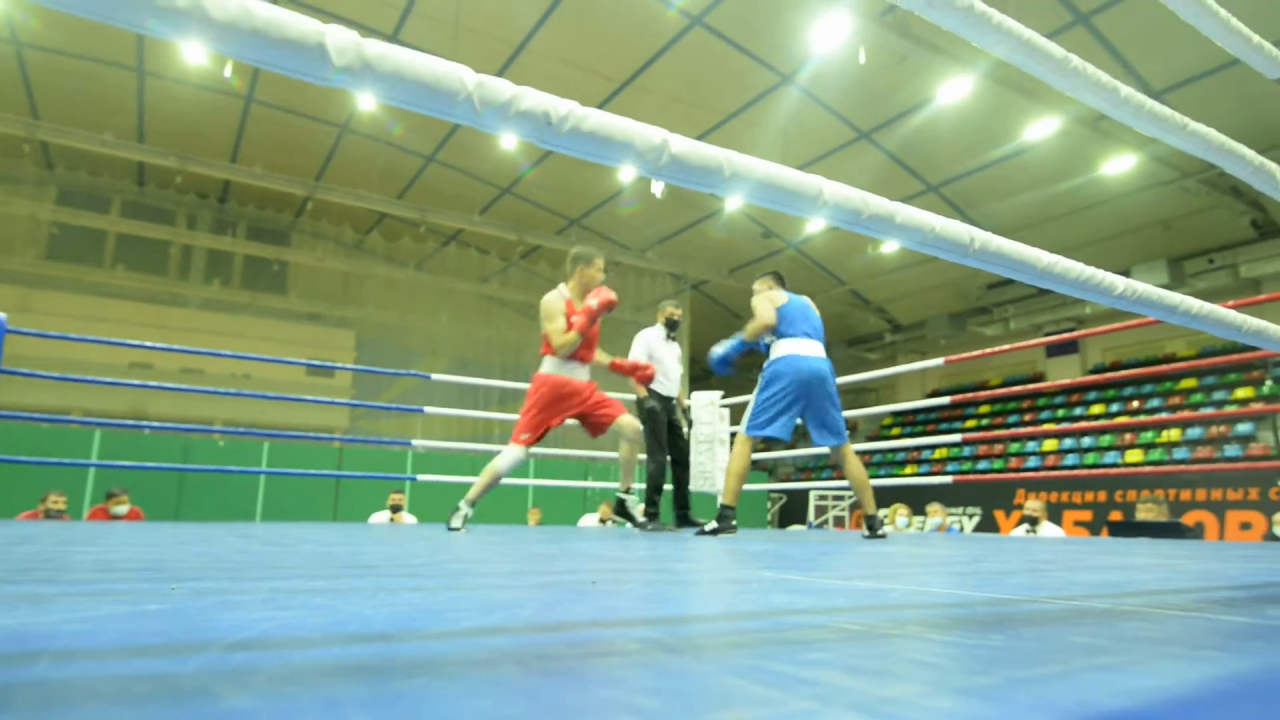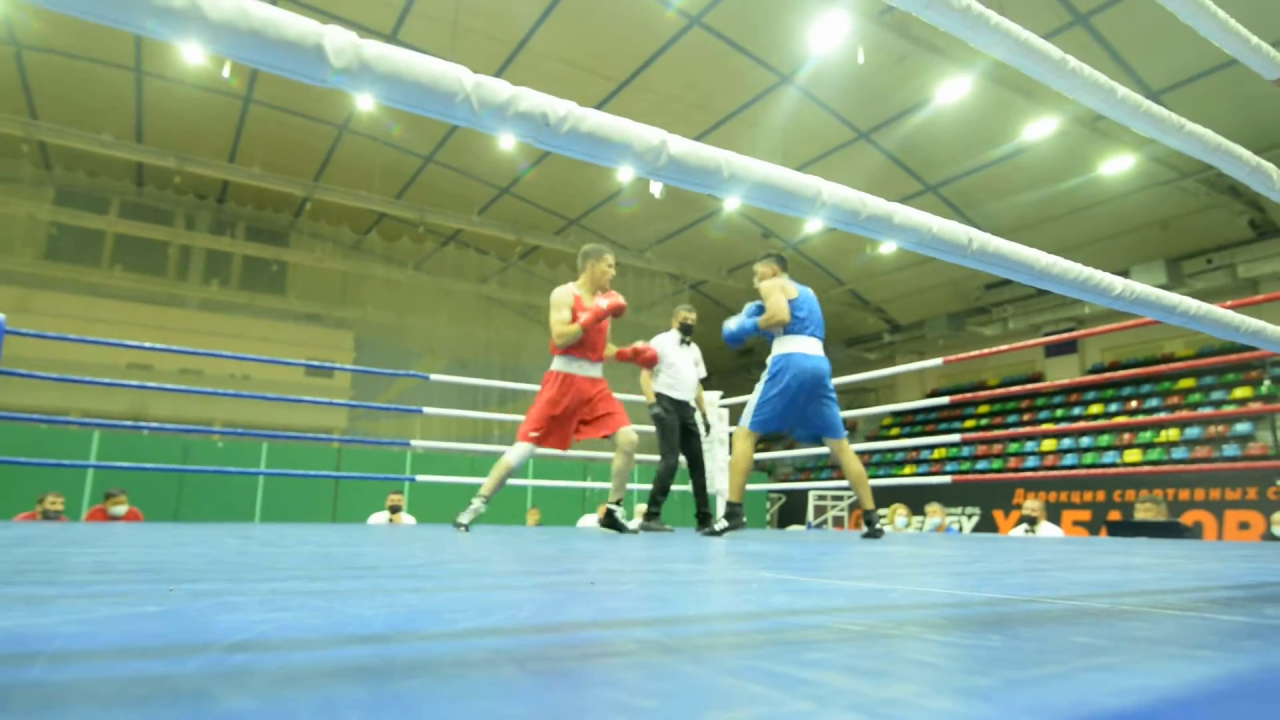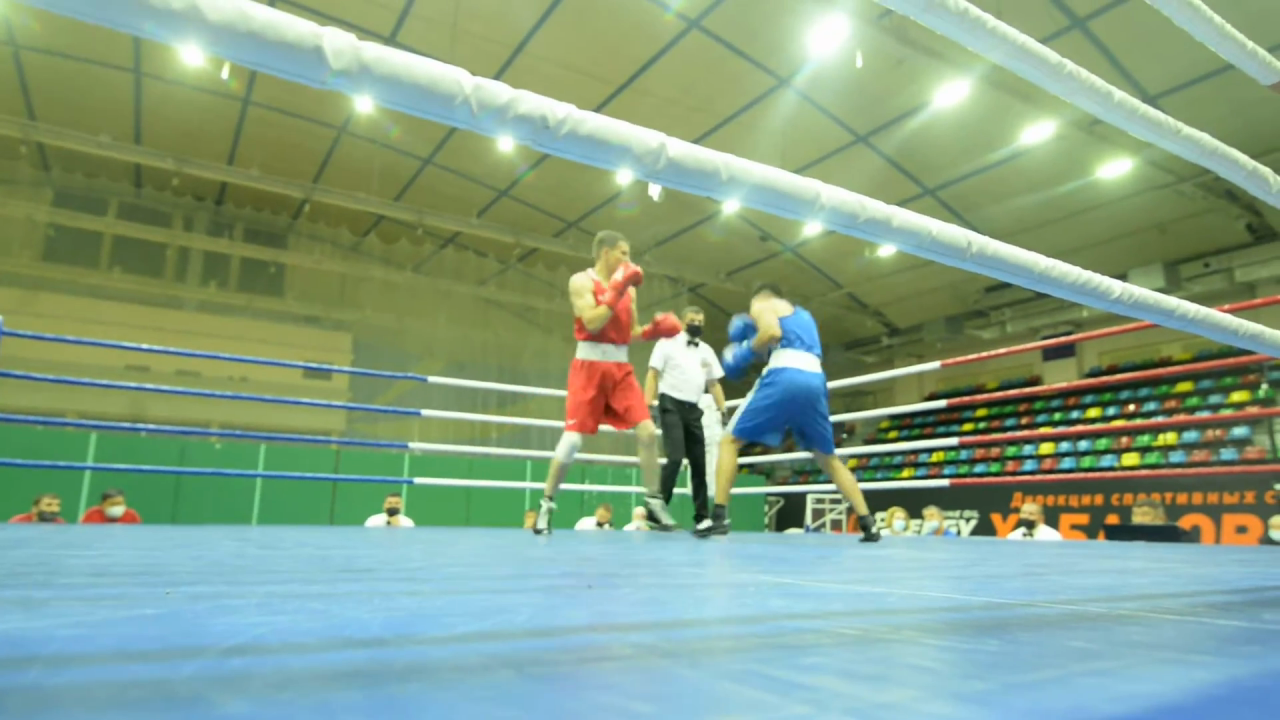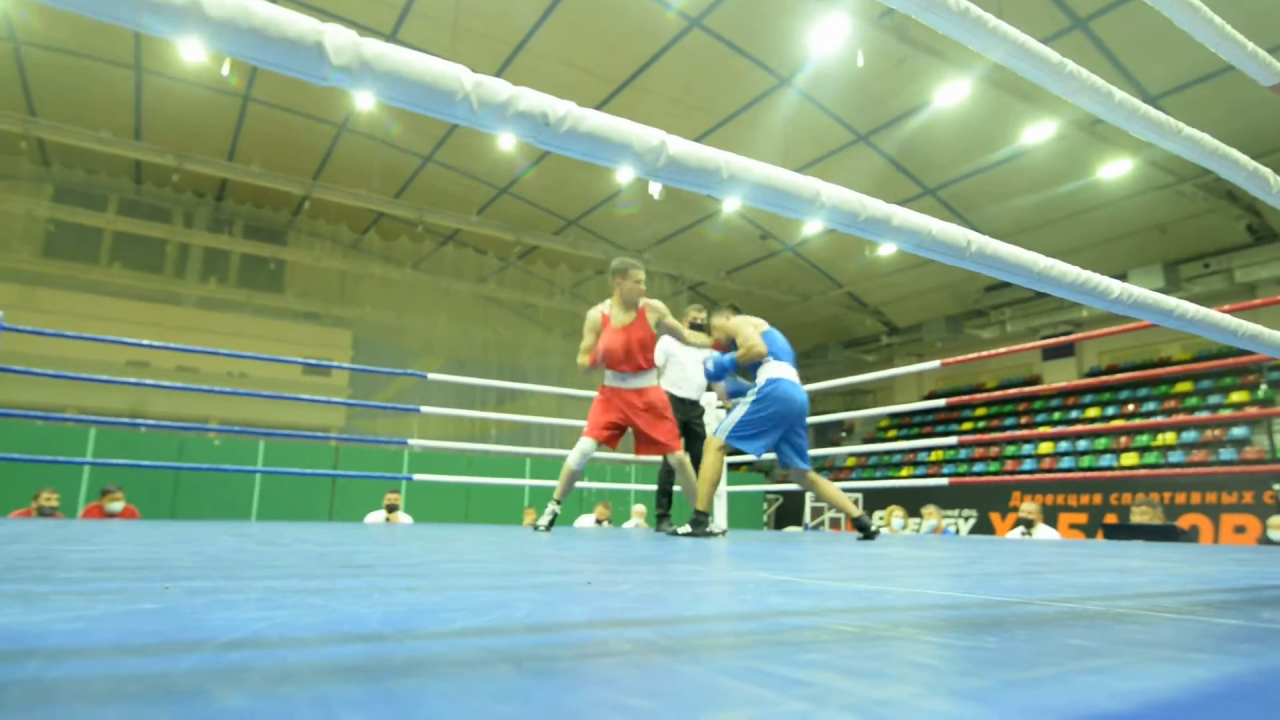
dt=0.2s
person 1, frame 1
left shoulder: (592, 302)
right shoulder: (553, 301)
right elbow: (561, 349)
left wrist: (624, 367)
right wrist: (589, 316)
left hip: (583, 386)
right hip: (552, 384)
left knee: (632, 429)
right knee: (518, 449)
left ankle: (624, 500)
right ankle: (466, 506)
person 1, frame 2
left shoulder: (603, 302)
right shoulder: (563, 295)
right elbow: (560, 339)
left wrist: (629, 353)
right wrist: (595, 315)
left hip: (595, 386)
right hip: (563, 381)
left knee: (629, 440)
right knee: (525, 446)
left ankle: (613, 511)
right ankle: (478, 503)
person 1, frame 3
left shoulder: (628, 288)
right shoulder: (581, 282)
right elbow: (592, 323)
left wrist: (654, 329)
right wrist: (616, 291)
left hip: (621, 369)
right hip: (589, 367)
left knee: (647, 432)
right knee: (573, 438)
left ankle: (654, 502)
right ankle: (546, 505)
person 1, frame 4
left shoulder: (653, 309)
right shoulder: (597, 316)
left elbow: (684, 336)
right elbow: (582, 359)
left wrist: (713, 342)
right wrist: (596, 359)
left hip: (648, 395)
right hip: (613, 394)
left knee: (678, 458)
right knee: (584, 449)
right ankle: (553, 508)
person 2, frame 1
left shoulder: (764, 299)
right shoulder: (807, 303)
left elbow: (767, 321)
left wrist: (736, 344)
left hip: (786, 368)
right hip: (819, 367)
left knee: (745, 440)
right knee: (842, 450)
left ankle: (726, 516)
right ankle: (873, 522)
person 2, frame 2
left shoulder: (770, 285)
right shoulder: (807, 292)
left elbow: (781, 316)
left wrist: (750, 327)
left hip: (788, 364)
right hip: (819, 365)
left knee: (745, 434)
right knee: (839, 445)
left ankle: (733, 513)
right ankle: (871, 518)
person 2, frame 3
left shoulder: (763, 305)
right shoulder: (803, 316)
left elbow: (771, 332)
left wrist: (745, 353)
left hip: (782, 378)
right hip: (814, 382)
left knee: (730, 441)
right knee: (828, 459)
left ankle: (718, 517)
right ankle: (867, 523)
person 2, frame 4
left shoulder: (739, 322)
right shoulder: (770, 334)
left elbow: (758, 348)
left wrist: (728, 362)
left hip: (775, 390)
right hip: (796, 397)
left knee: (715, 445)
right knee: (803, 475)
left ankle: (700, 521)
right ankle: (863, 521)
person 3, frame 1
left shoulder: (675, 344)
right shoulder: (647, 336)
left wrist: (683, 409)
right wrist: (645, 398)
left hip: (669, 406)
right hip: (653, 403)
left knee: (681, 458)
right knee: (658, 458)
left ankle: (682, 514)
right ankle: (652, 515)
person 3, frame 2
left shoulder: (695, 350)
right shoulder: (661, 342)
right elbow: (646, 375)
left wrist: (704, 413)
right wrist: (652, 404)
left hip: (686, 409)
right hip: (666, 406)
left knee: (697, 463)
right knee: (670, 460)
left ankle: (704, 518)
right ankle: (651, 516)
person 3, frame 3
left shoulder: (706, 351)
right shoulder: (667, 343)
left elbow: (714, 384)
right elbow: (652, 376)
left wrist: (722, 412)
right wrist: (651, 405)
left hip: (693, 411)
right hip: (671, 406)
left knee: (699, 465)
right knee: (675, 457)
left ankle: (702, 518)
person 3, frame 4
left shoulder: (709, 350)
right shoulder: (669, 341)
left hip: (695, 409)
right hip: (671, 404)
left knee: (699, 461)
right knee: (672, 459)
right ankle: (662, 517)
